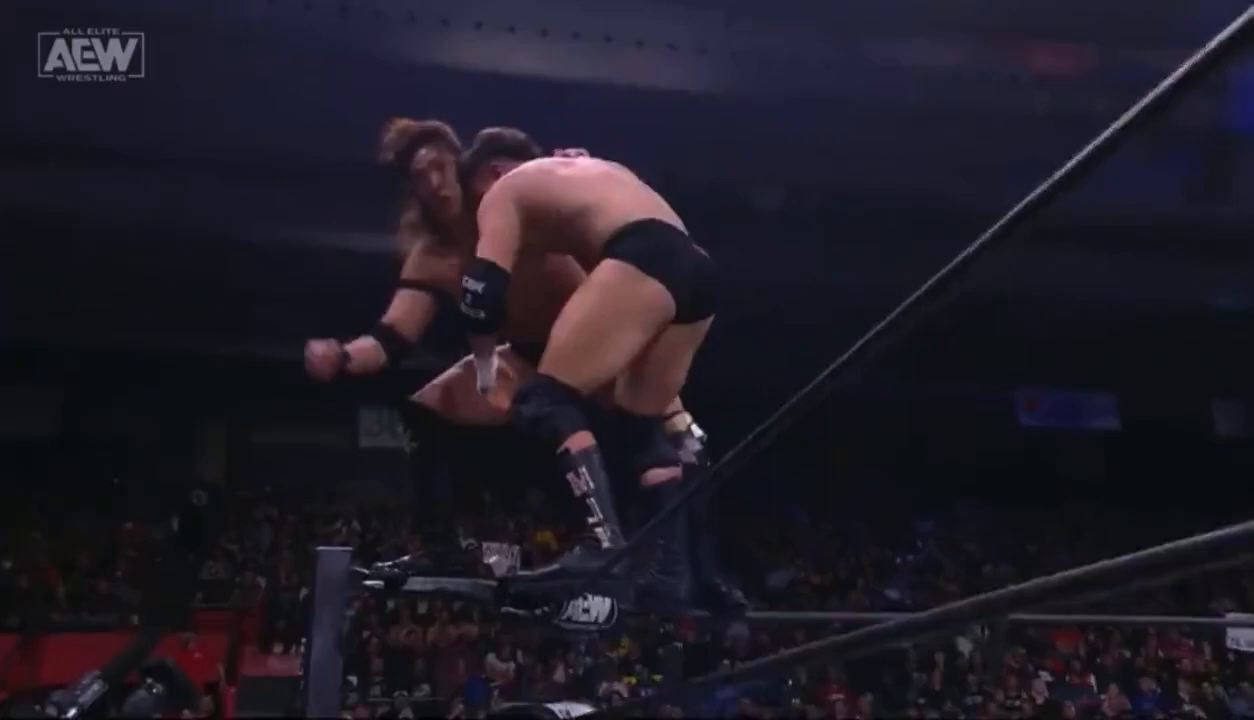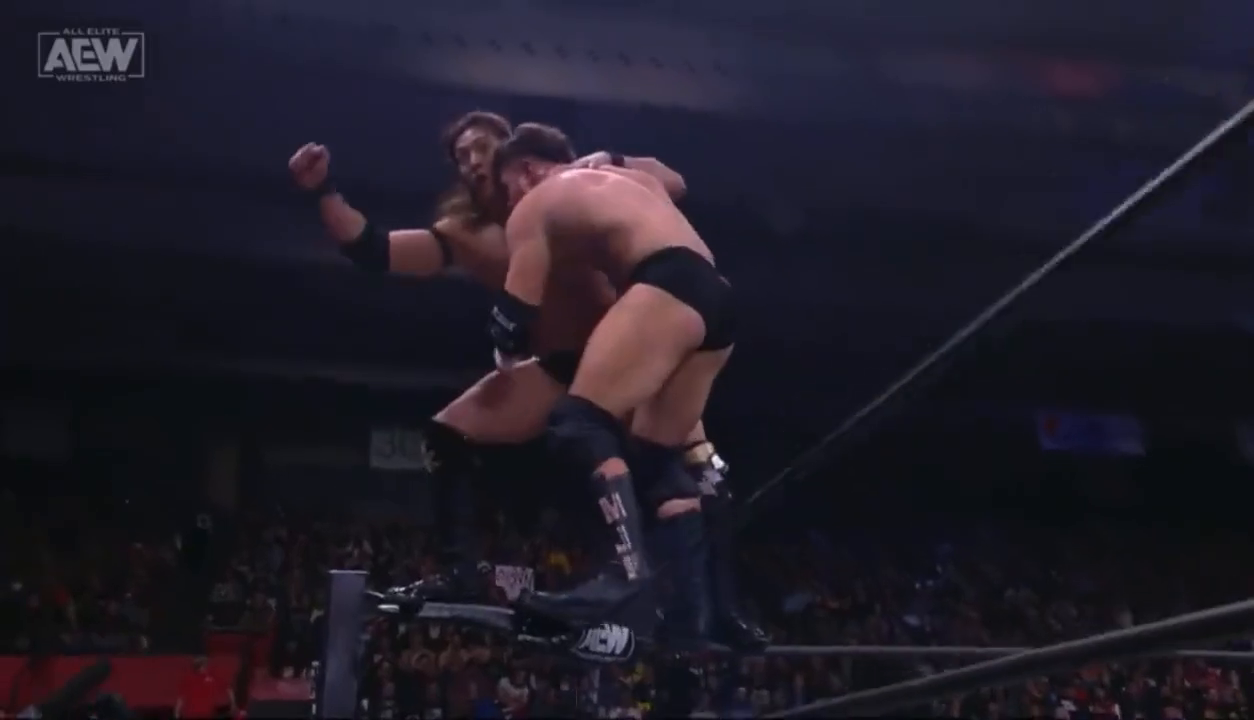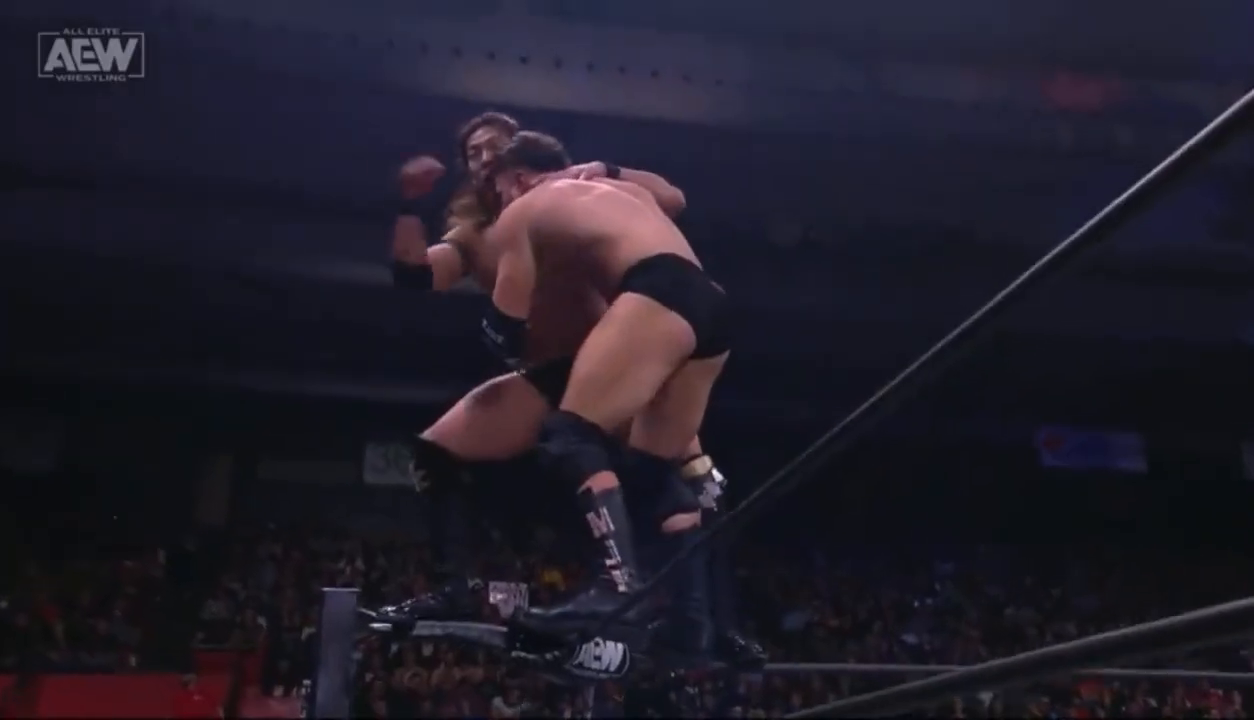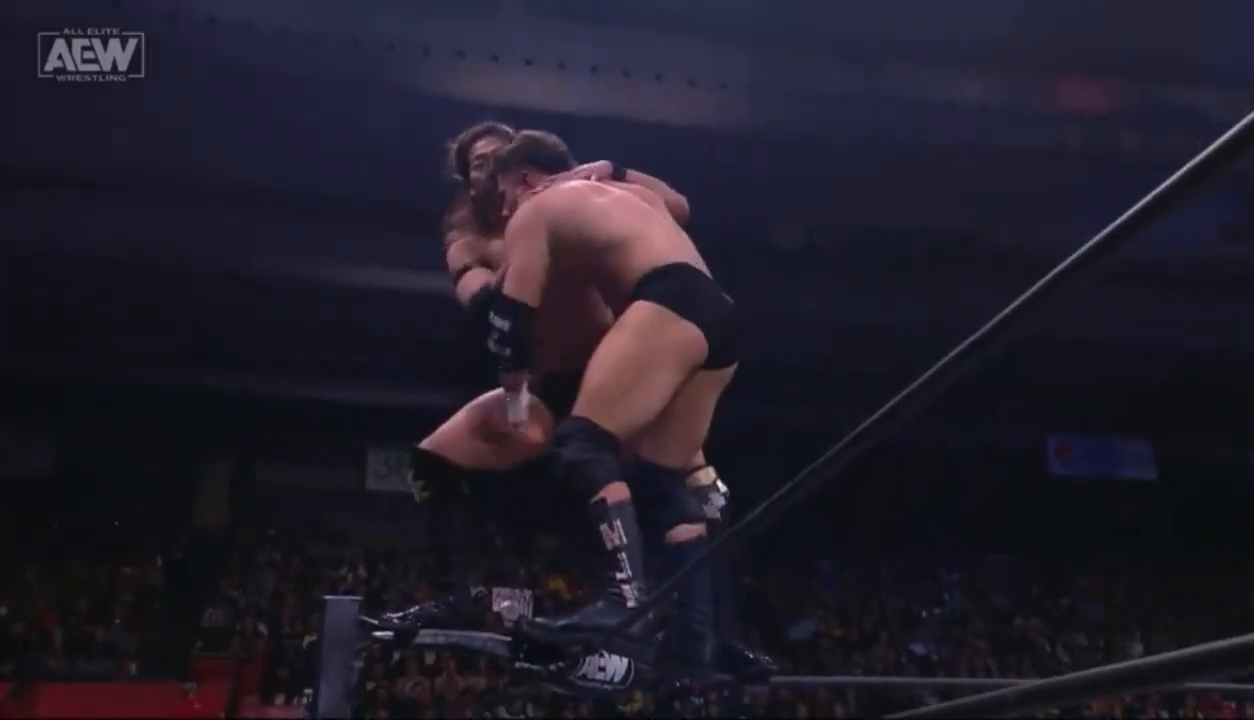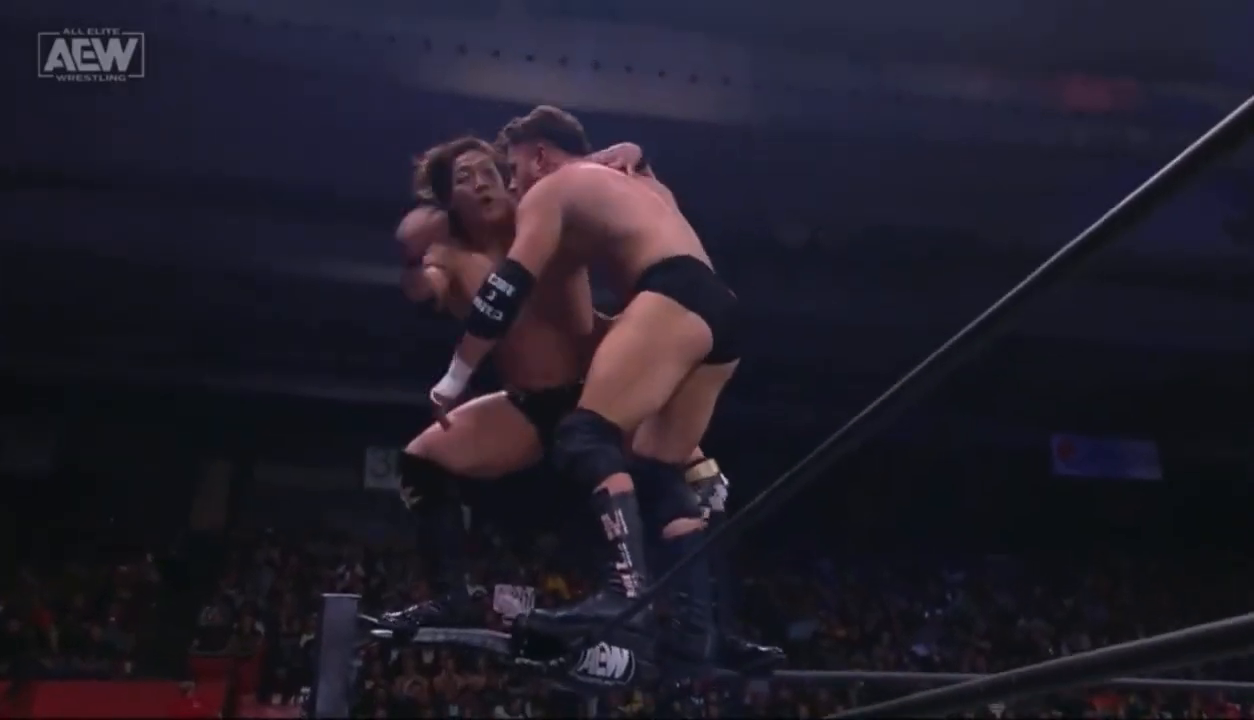
dt=0.4s
person 1, frame 1
right shoulder: (432, 255)
right elbow: (392, 339)
right wrist: (340, 356)
right hip: (532, 354)
left knee: (678, 437)
right knee: (424, 416)
left ankle: (703, 575)
right ankle: (444, 549)
person 1, frame 2
right shoulder: (467, 235)
left elbow: (672, 184)
right elbow: (373, 251)
left wrist: (612, 162)
right wrist: (322, 189)
right hip: (558, 365)
left knee: (695, 469)
right knee: (445, 437)
left ankle: (722, 609)
right ankle: (463, 571)
person 1, frame 3
right shoulder: (472, 235)
left elbow: (673, 200)
right elbow: (412, 278)
left wrist: (606, 172)
right wrist: (413, 206)
right hip: (543, 377)
left knee: (691, 482)
right knee: (434, 452)
left ankle: (719, 626)
right ankle: (454, 589)
person 1, frame 4
right shoulder: (470, 246)
left elbow: (676, 209)
right elbow: (483, 312)
left wrist: (611, 171)
right hip: (547, 389)
left knee: (689, 493)
right knee: (433, 461)
left ankle: (719, 638)
right ankle: (456, 597)
person 1, frame 5
right shoulder: (452, 262)
right elbow: (423, 300)
left wrist: (631, 155)
right wrist: (412, 256)
right hip: (527, 408)
left knee: (675, 491)
right knee: (420, 466)
right ankle: (454, 600)
person 2, frame 1
left shoulder: (506, 192)
right shoulder: (597, 168)
left elbow: (484, 288)
left wrist: (485, 371)
left hip: (643, 260)
right hip: (696, 270)
left knee: (545, 401)
right knee: (644, 429)
left ankle: (606, 548)
right ankle: (667, 571)
person 2, frame 2
left shoulder: (535, 206)
right shoulder: (631, 179)
left elbow: (516, 319)
left wrist: (504, 357)
left hip: (670, 288)
right hip: (715, 300)
left knee: (577, 423)
right knee: (656, 459)
left ankle: (631, 576)
person 2, frame 3
left shoulder: (520, 216)
right shoulder: (617, 191)
left elbow: (505, 331)
left hip: (661, 295)
right hip: (709, 305)
left knee: (569, 437)
right knee: (655, 469)
left ankle: (619, 589)
person 2, frame 4
left shoulder: (534, 215)
right shoulder: (624, 194)
left elbow: (511, 321)
left hip: (672, 305)
right hip: (717, 314)
left knee: (580, 445)
right knee: (662, 480)
left ankle: (627, 604)
right ankle: (695, 631)
person 2, frame 5
left shoulder: (552, 190)
right shoulder: (626, 183)
left elbow: (506, 291)
left wrist: (455, 378)
left hip: (675, 298)
right hip: (717, 311)
left knee: (586, 438)
right knee: (661, 473)
left ankle: (625, 596)
right ankle: (691, 625)
